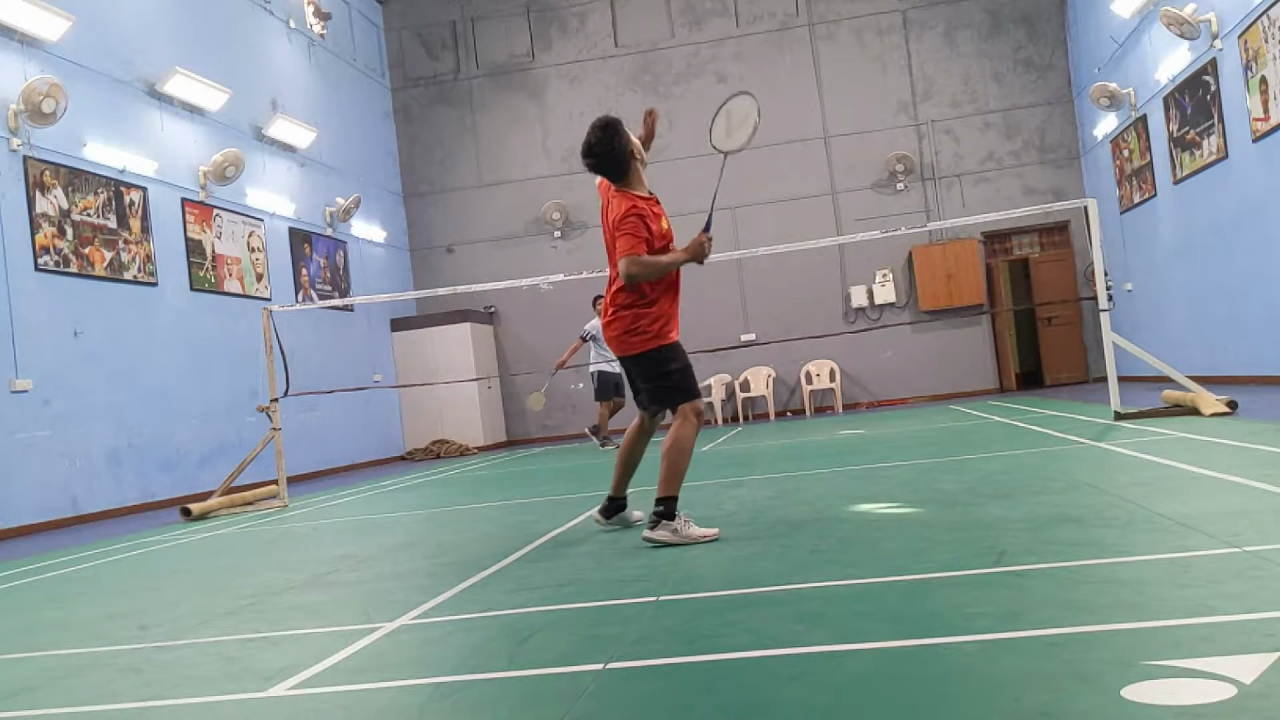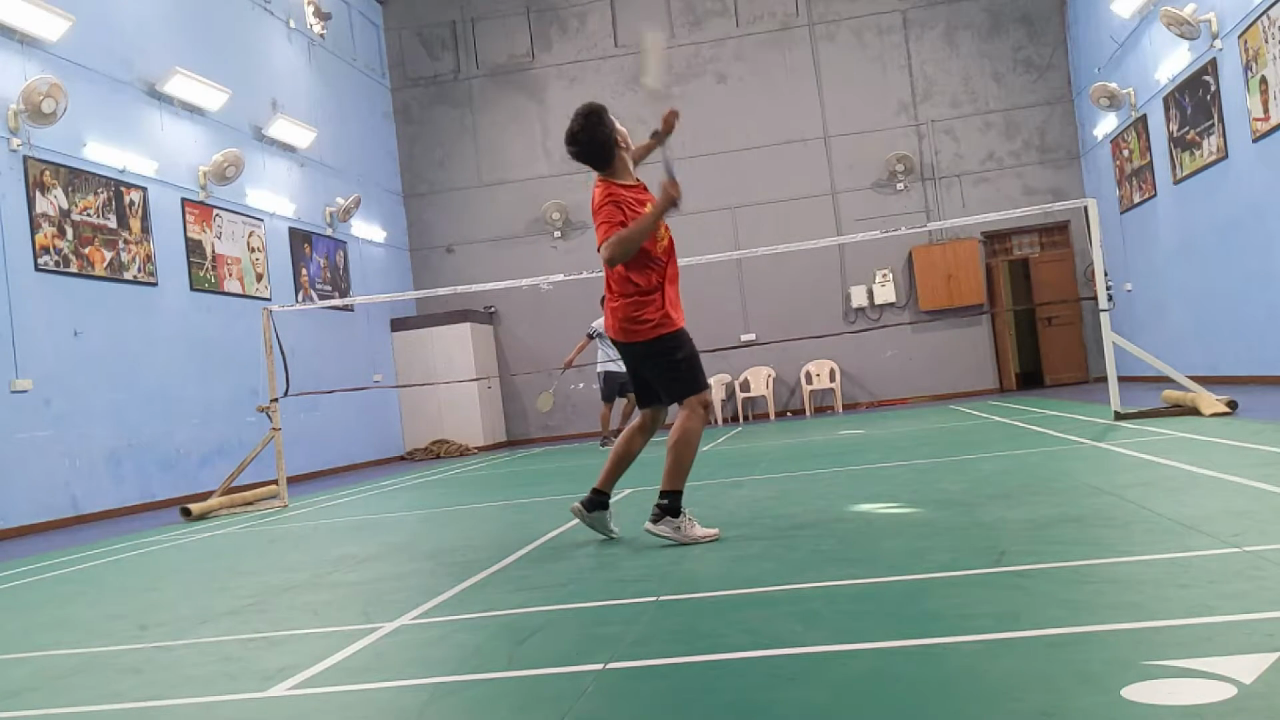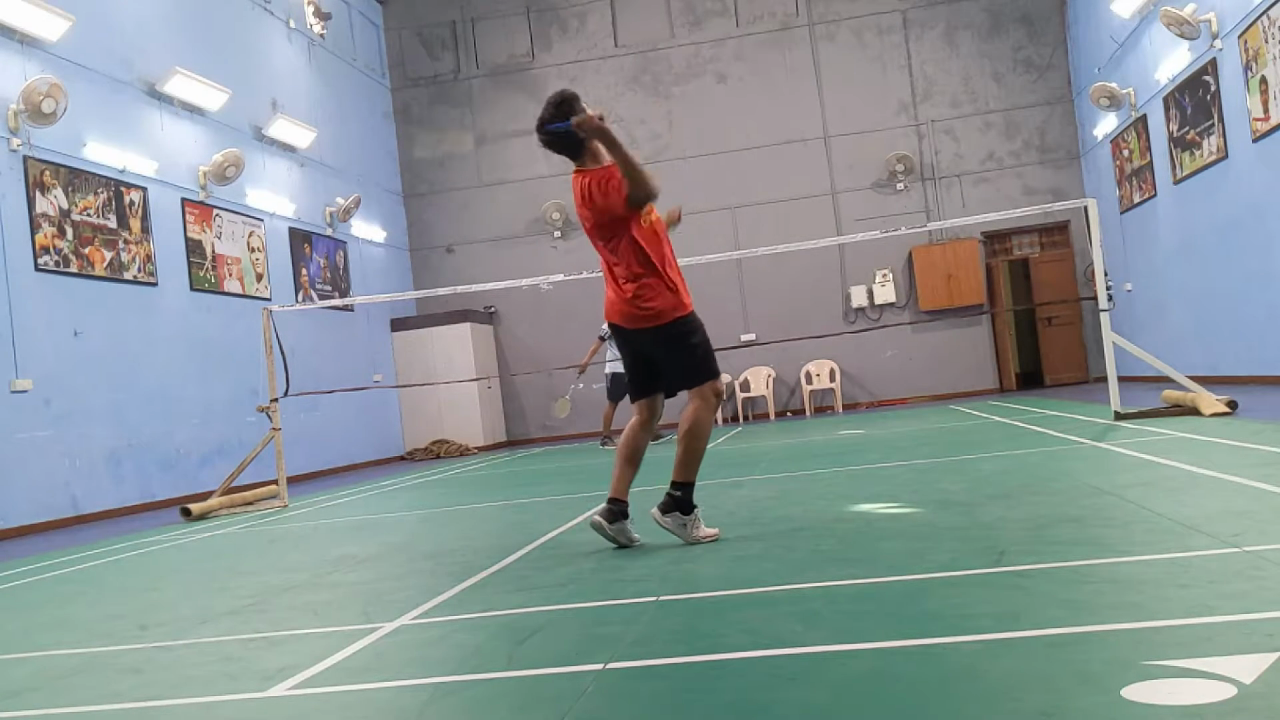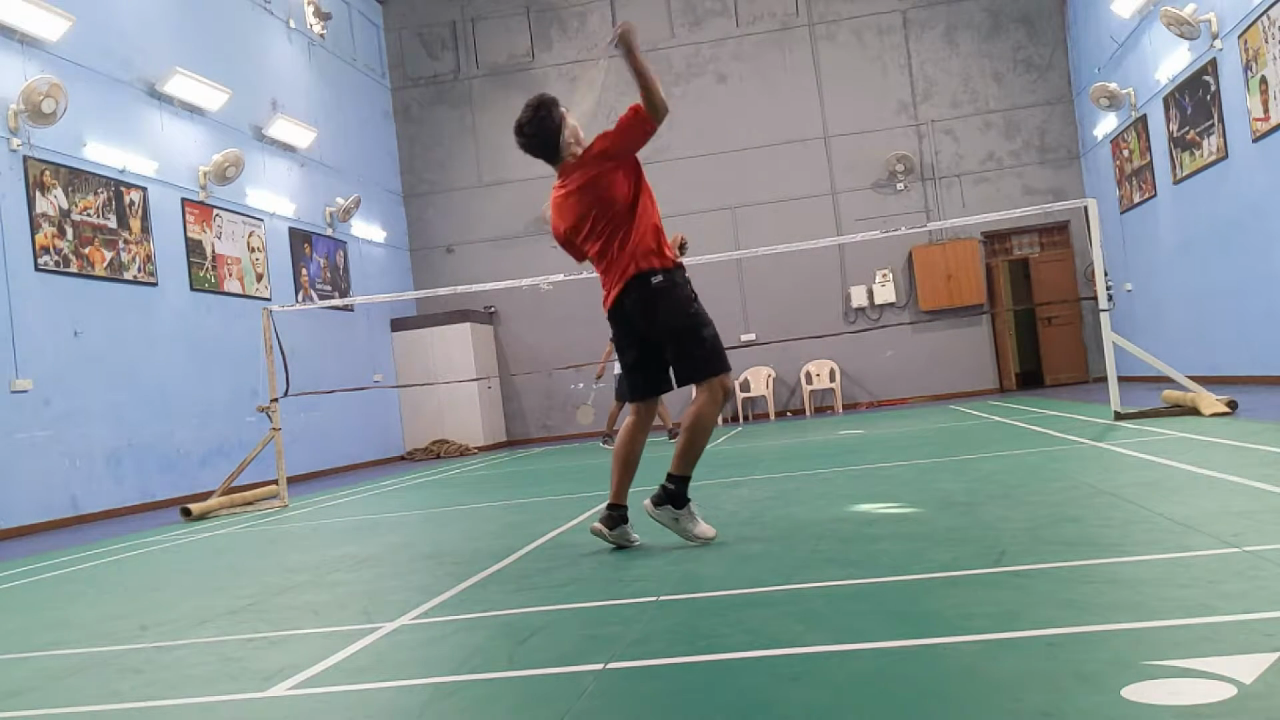
dt=0.3s
person 1, frame 1
left shoulder: (612, 190)
right shoulder: (632, 211)
left elbow: (605, 175)
right elbow: (630, 269)
left wrist: (647, 140)
right wrist: (686, 254)
left hip: (634, 329)
right hip: (645, 331)
left knee: (649, 416)
right knee: (689, 411)
left ankle: (614, 505)
right ankle: (665, 518)
person 1, frame 2
left shoulder: (618, 179)
right shoulder: (612, 198)
right elbow: (611, 254)
left wrist: (658, 138)
right wrist: (657, 211)
left hip: (636, 321)
right hip: (651, 321)
left knee: (651, 416)
right knee: (696, 404)
left ankle: (596, 499)
right ankle: (668, 512)
person 1, frame 3
left shoulder: (588, 182)
right shoulder: (599, 181)
right elbow: (644, 193)
left wrist: (659, 223)
right wrist: (609, 136)
left hip: (627, 310)
right hip: (660, 304)
left knee: (646, 410)
right knee: (706, 391)
left ankle: (615, 509)
right ankle: (678, 503)
person 1, frame 4
left shoulder: (559, 211)
right shoulder: (601, 158)
right elbow: (658, 107)
right wrist: (630, 52)
left hip: (621, 298)
right hip: (658, 283)
left knee: (642, 409)
right knee: (714, 385)
left ankle: (615, 514)
right ankle: (672, 496)
